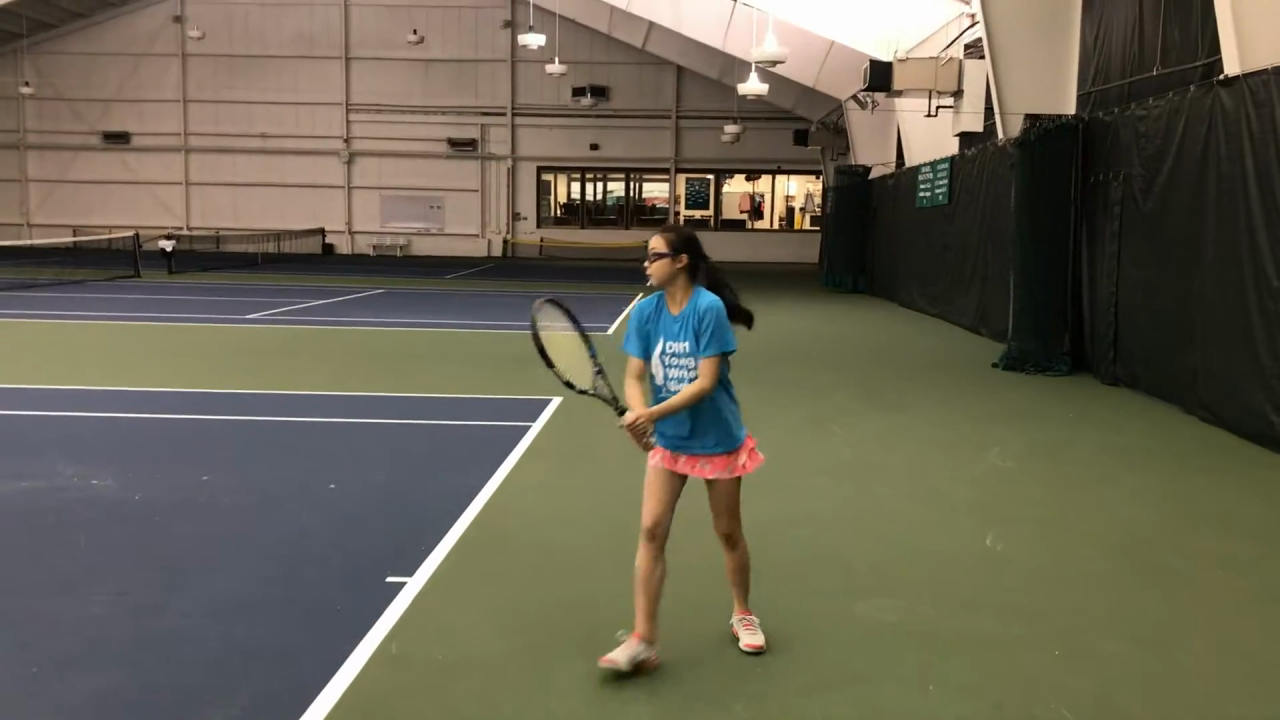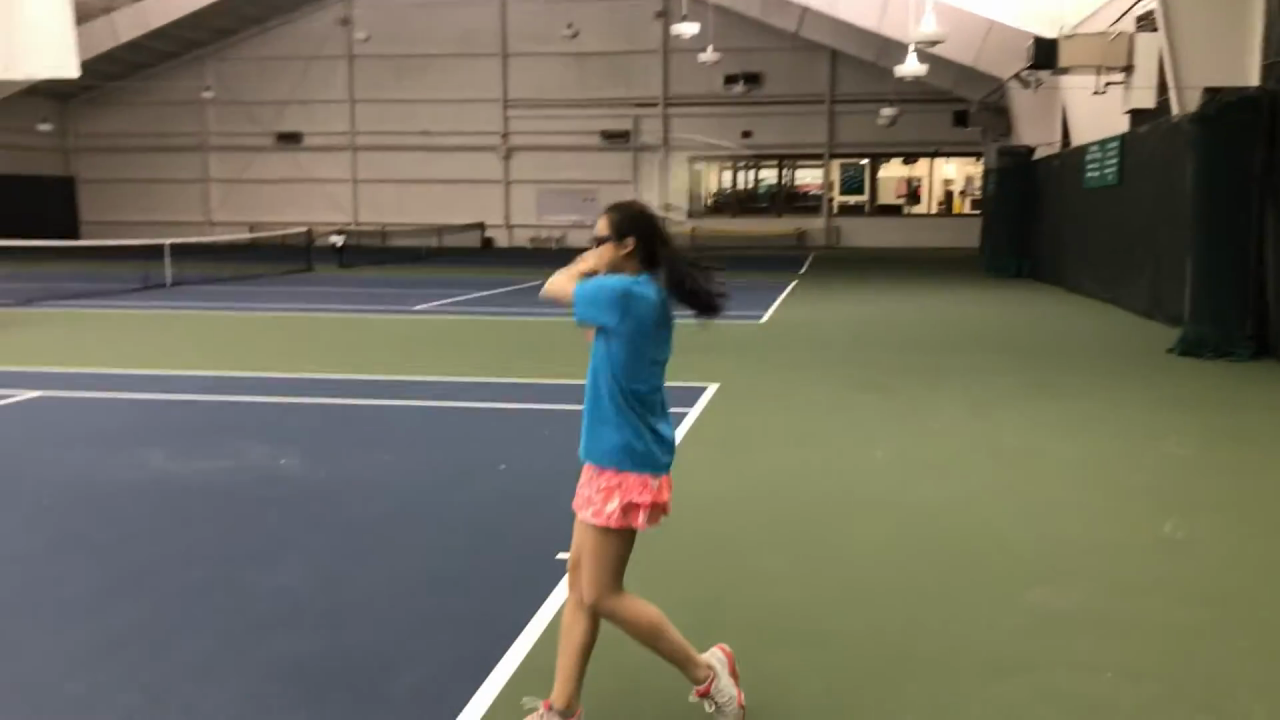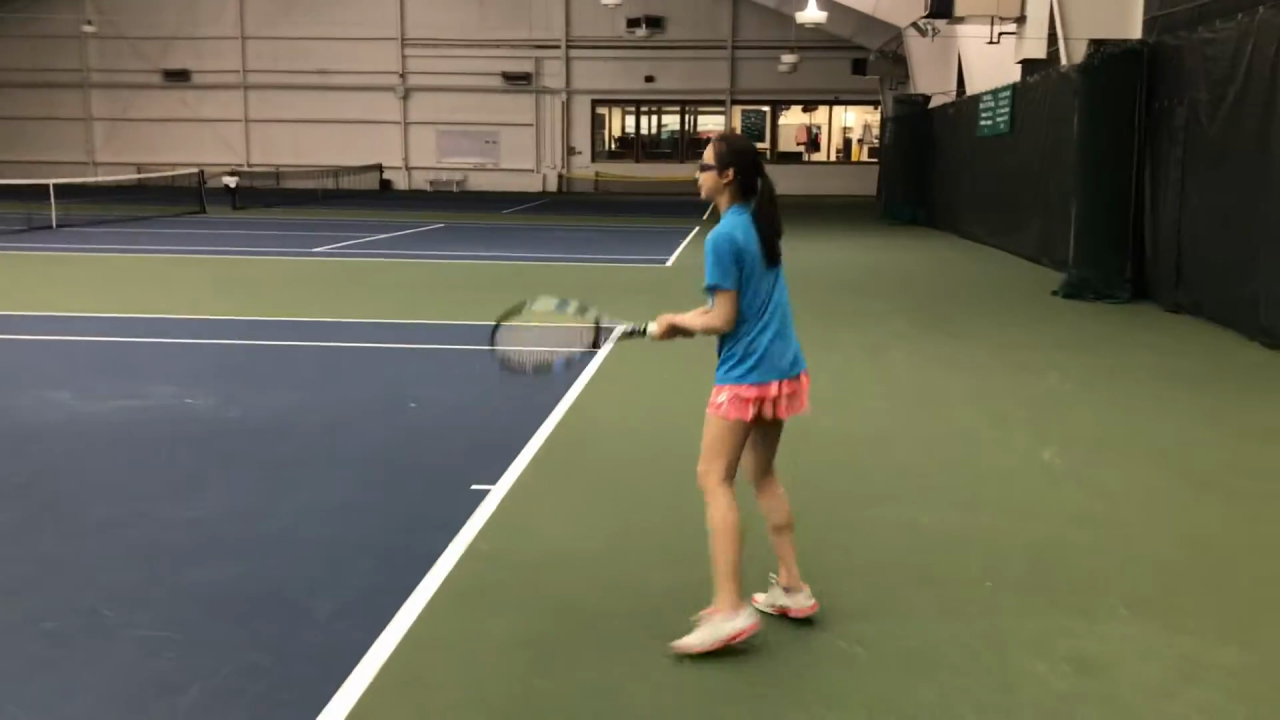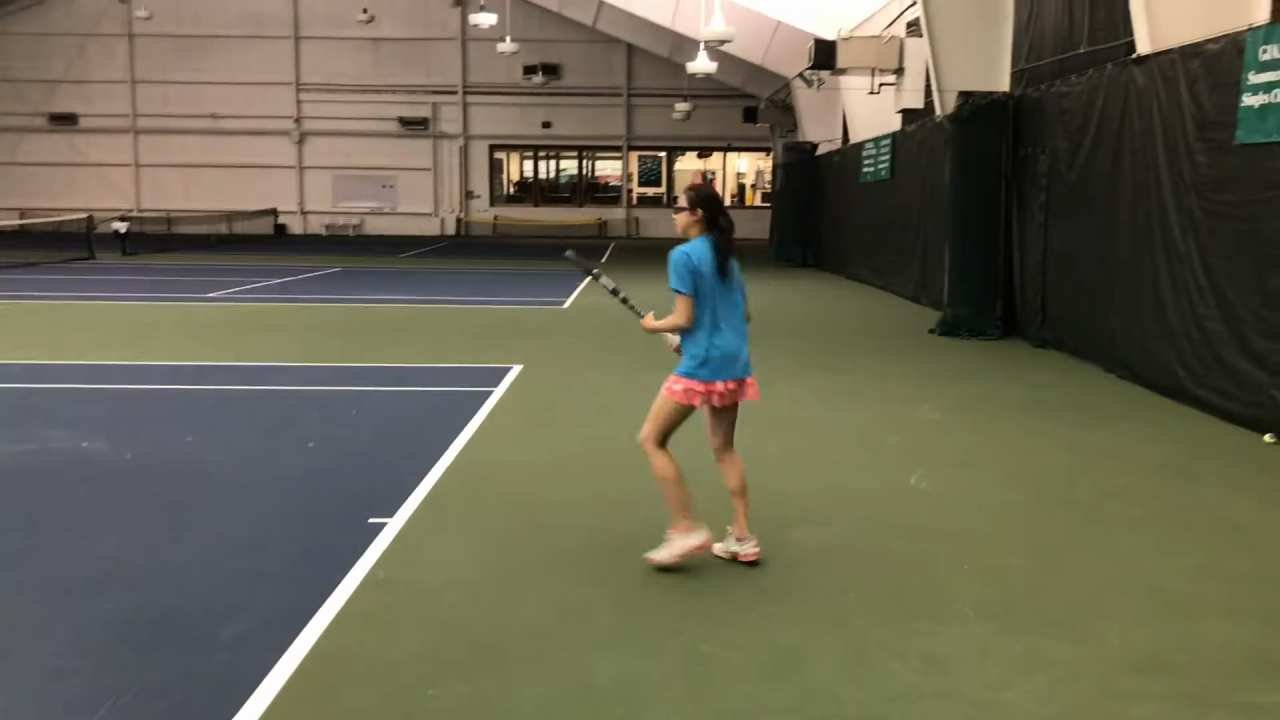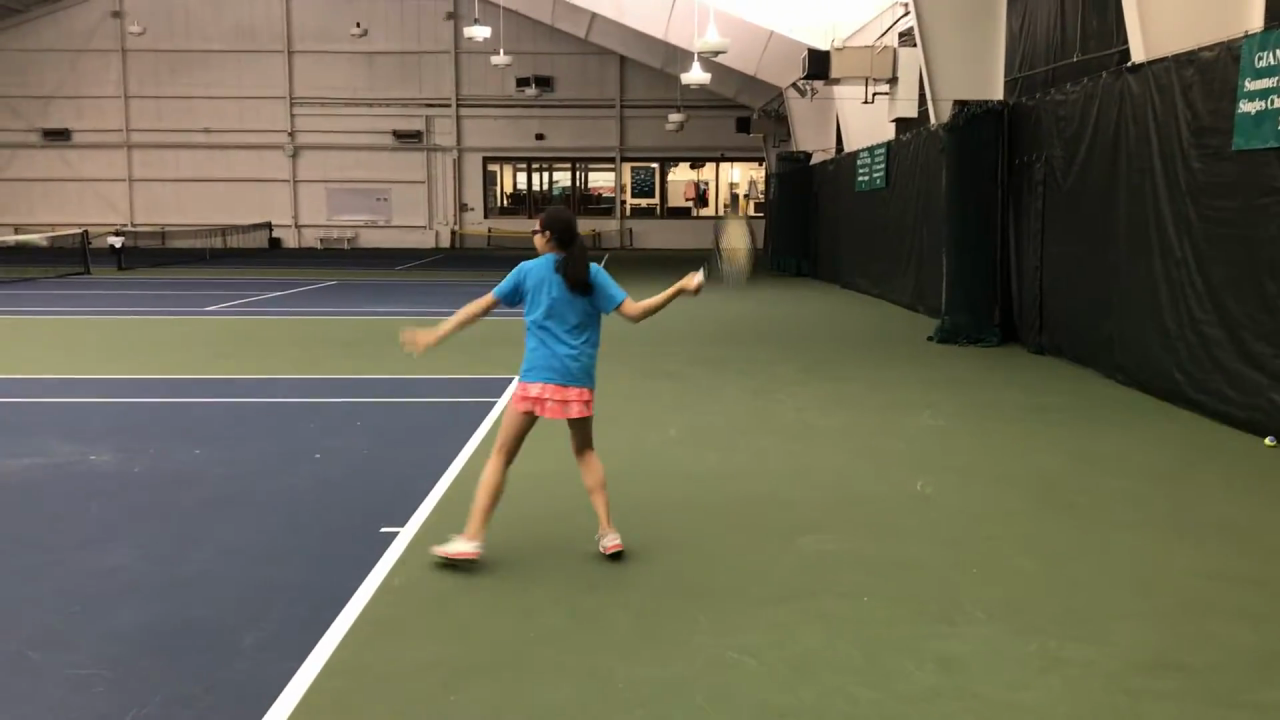
dt=1s
person 1, frame 1
left shoulder: (709, 307)
right shoulder: (644, 311)
left elbow: (707, 380)
right elbow: (634, 375)
left wrist: (652, 413)
right wrist: (636, 413)
left hip: (718, 437)
right hip: (668, 440)
left knee: (729, 533)
right knee: (651, 529)
left ankle: (743, 615)
right ankle: (642, 640)
person 1, frame 2
left shoulder: (622, 293)
right shoulder: (650, 297)
left elbow: (556, 287)
right elbow: (599, 332)
left wrist: (590, 261)
left hip: (625, 465)
right hip: (612, 459)
left knee: (602, 598)
right knee: (580, 584)
left ankle: (706, 672)
person 1, frame 3
left shoulder: (722, 238)
right shoulder: (760, 226)
left elbow: (723, 321)
left wrist: (677, 323)
right wrist: (691, 318)
left hip: (745, 375)
right hip: (780, 368)
left knee: (713, 479)
right knee: (762, 474)
left ankle: (727, 610)
right ankle: (792, 587)
person 1, frame 4
left shoulder: (682, 256)
right shoulder: (728, 257)
left elbow: (684, 320)
left wrist: (655, 325)
left hip: (699, 372)
right hip: (736, 369)
left knee: (651, 440)
right knee: (723, 447)
left ankle: (687, 529)
right ankle: (741, 537)
person 1, frame 5
left shoulder: (527, 271)
right shoulder: (592, 274)
left elbow: (480, 306)
right elbow: (633, 313)
left wrist: (434, 335)
right wrist: (679, 288)
left hip: (537, 379)
right hip: (578, 381)
left knee: (501, 457)
right knee: (585, 451)
left ankle: (470, 538)
right ankle: (608, 533)
